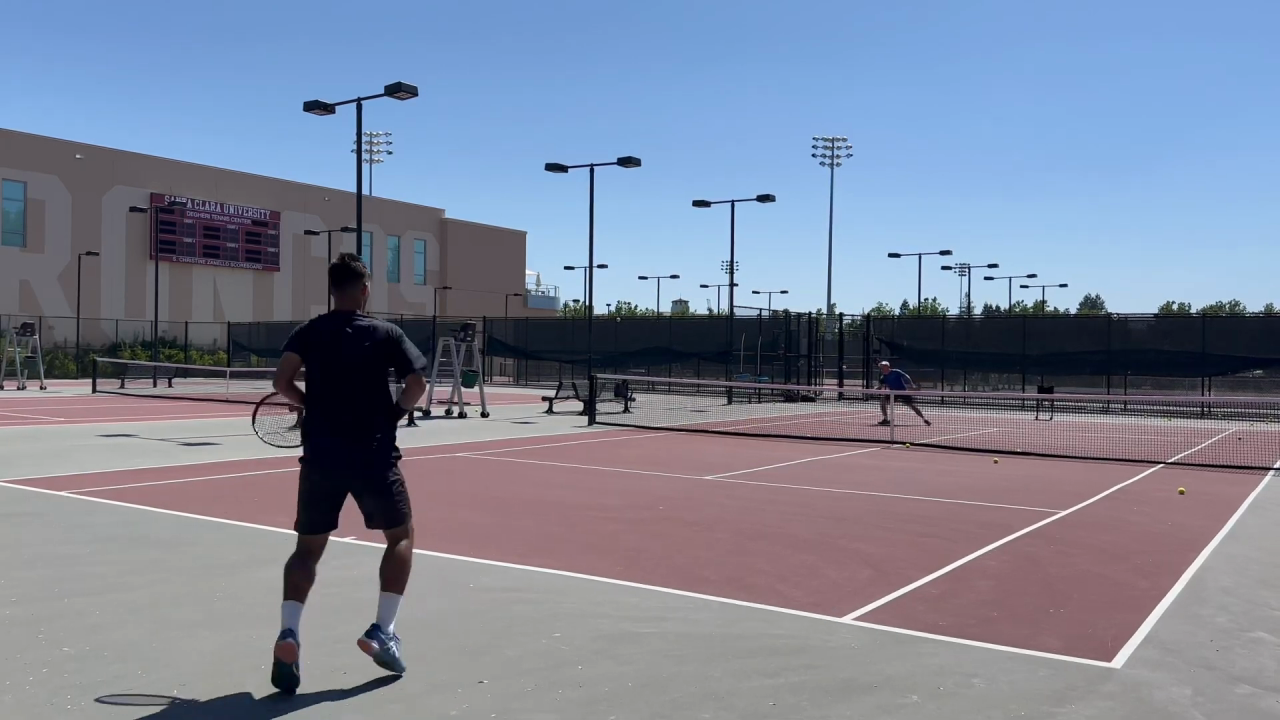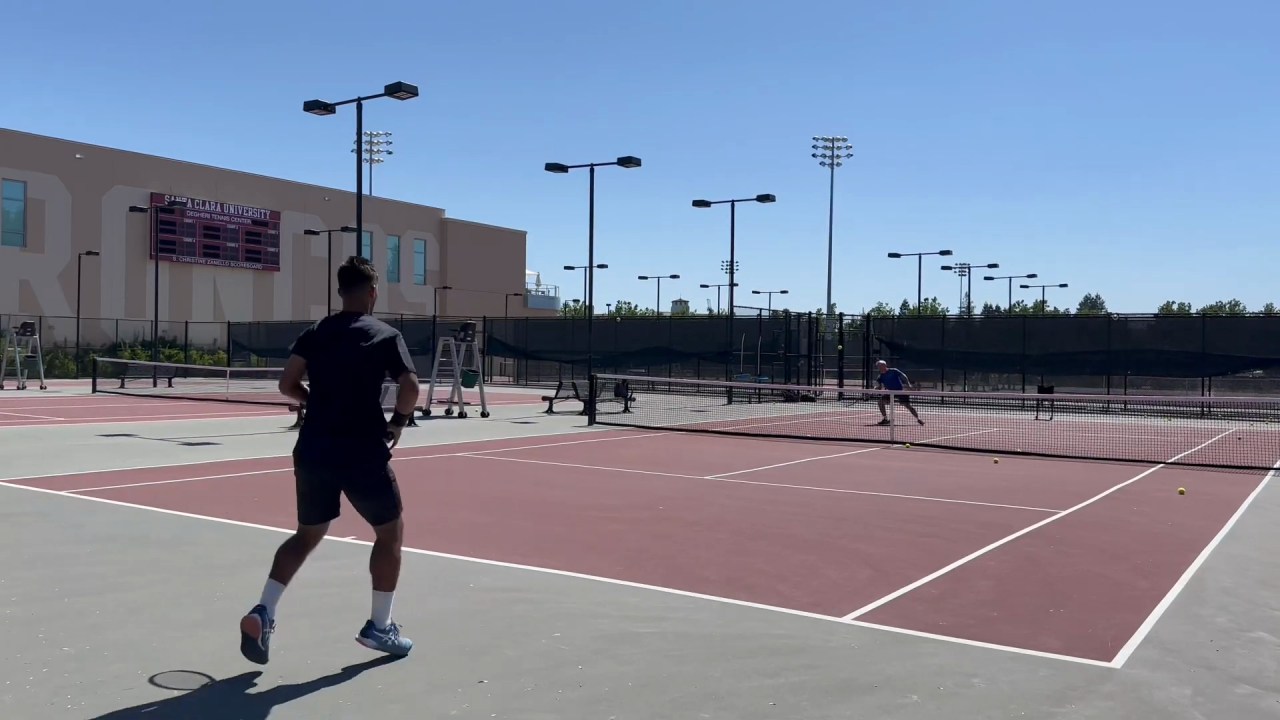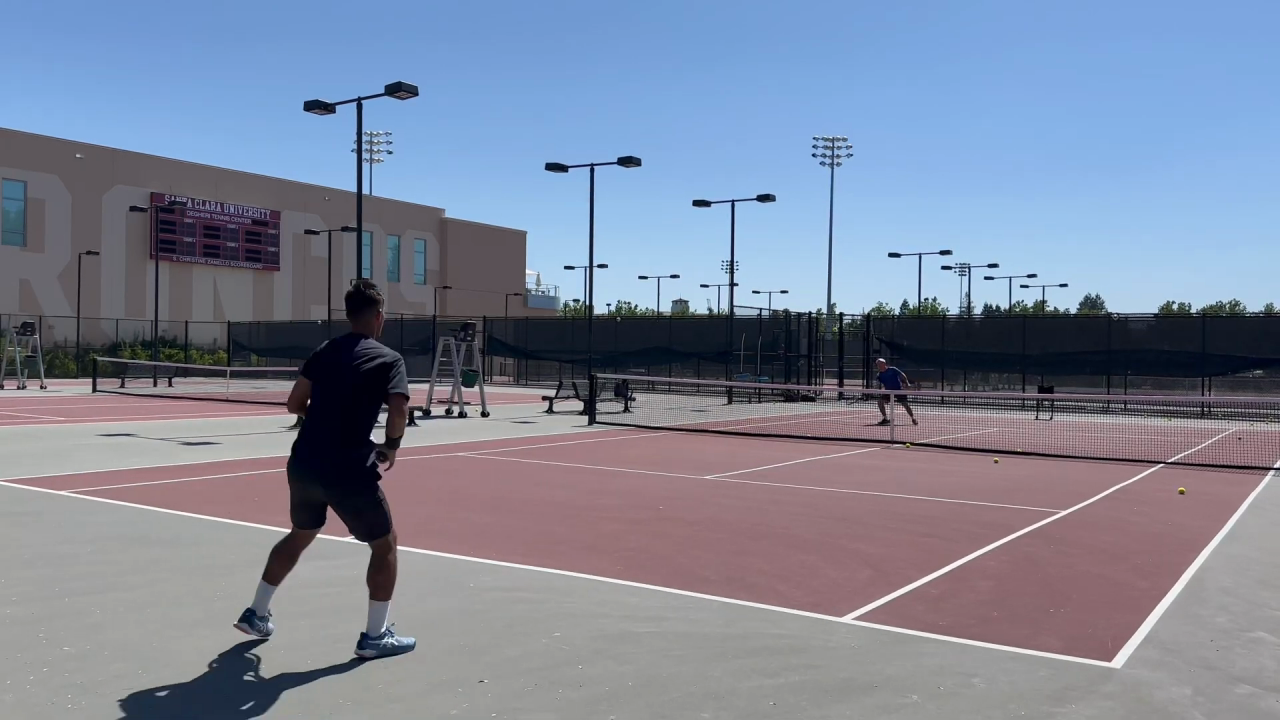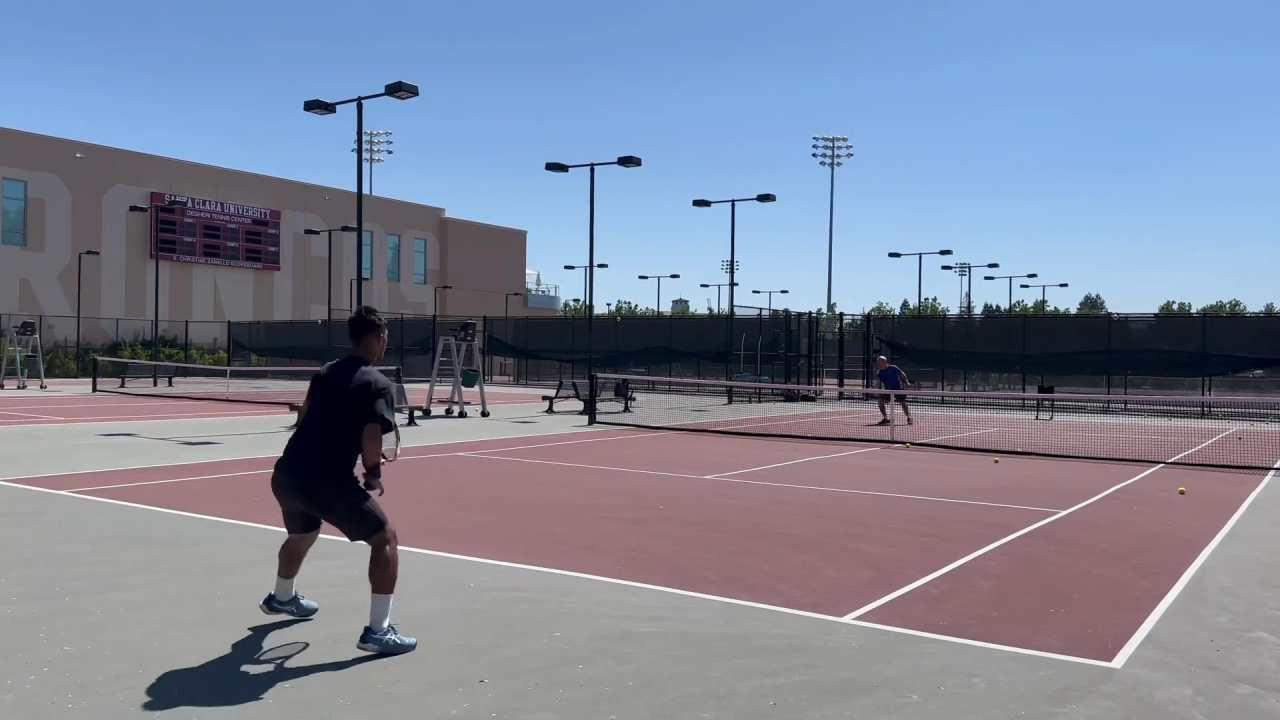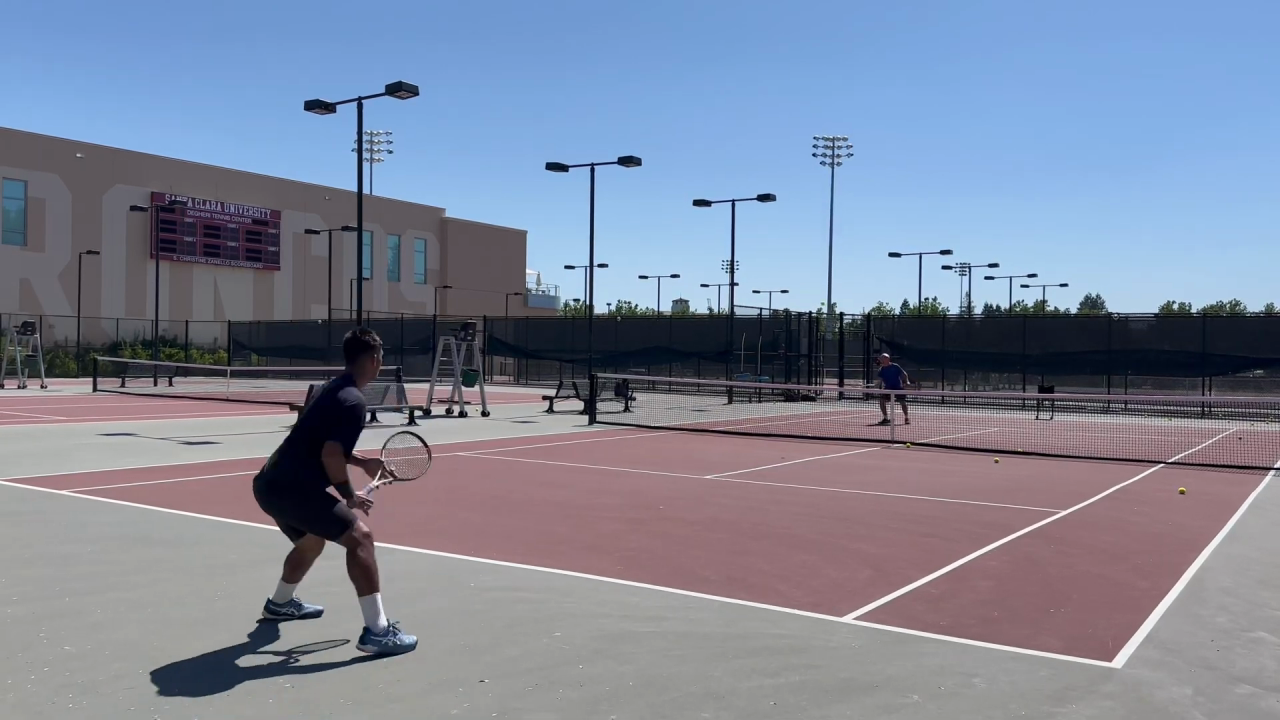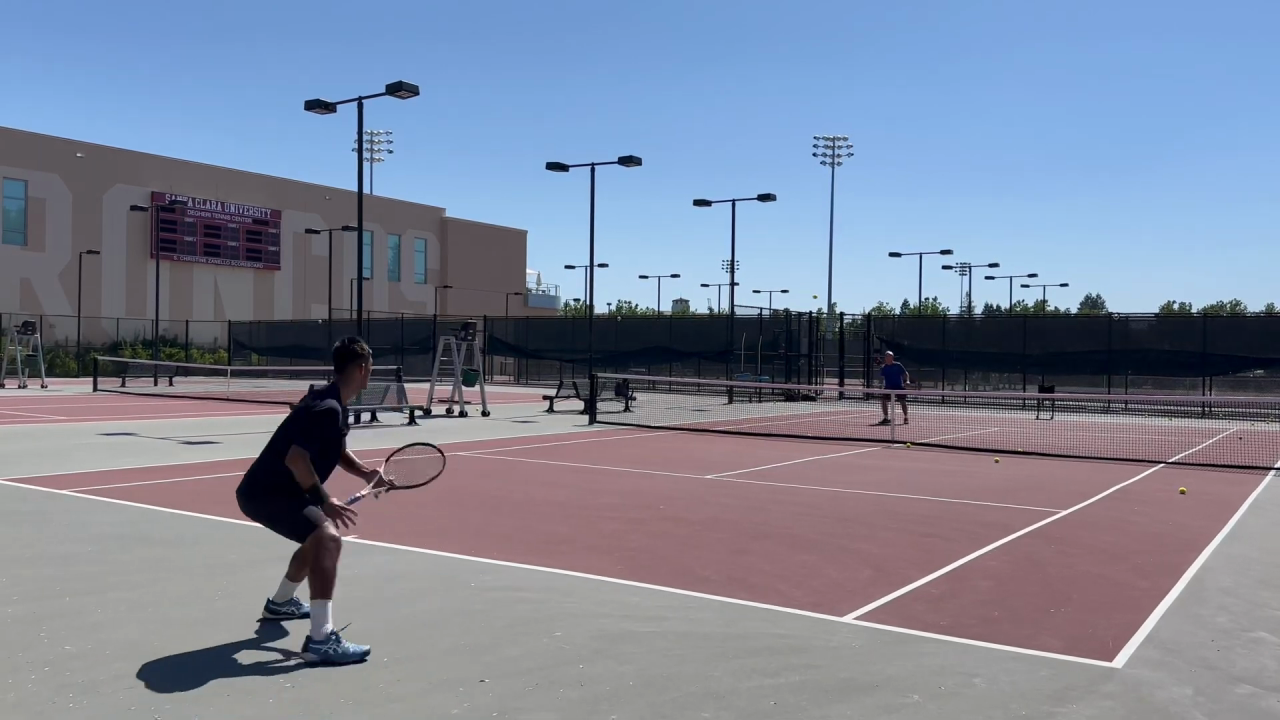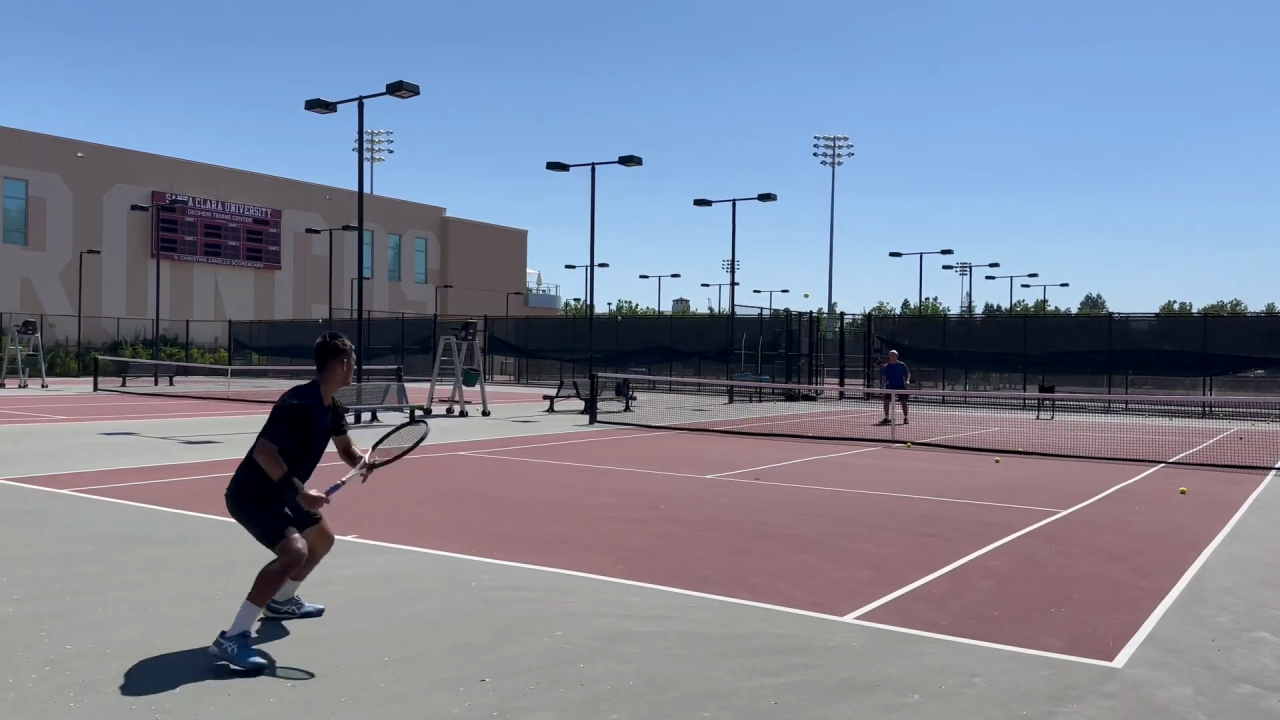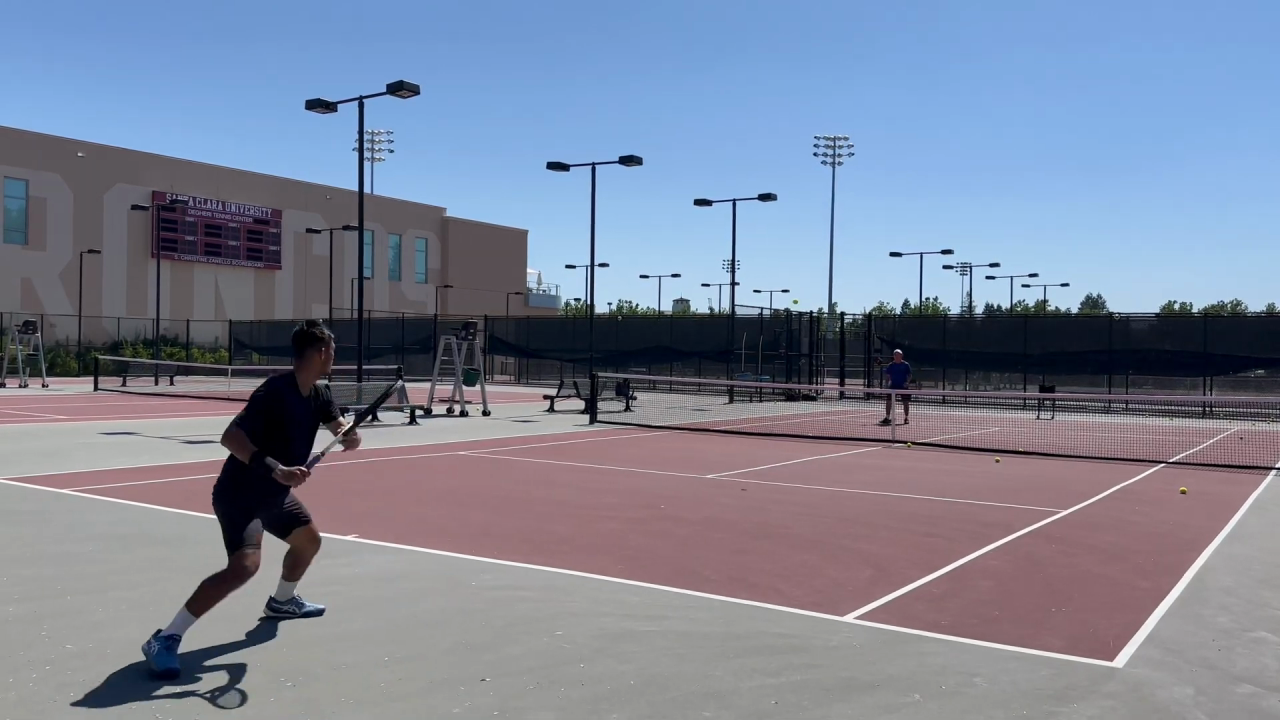
dt=0.1s
person 1, frame 1
left shoulder: (308, 333)
right shoulder: (387, 333)
left elbow: (282, 379)
right elbow: (417, 382)
left wrist: (311, 405)
right wrist: (392, 417)
left hip: (321, 457)
right hip: (375, 457)
left knee: (308, 549)
right knee: (401, 537)
left ankle: (289, 638)
right ankle: (381, 632)
person 1, frame 2
left shoulder: (315, 333)
right shoulder: (386, 335)
left elbow: (288, 385)
right elbow: (410, 386)
right wrist: (397, 423)
left hip: (312, 452)
right hip: (363, 453)
left knee: (307, 536)
right knee: (390, 532)
left ankle: (261, 615)
right ankle: (380, 627)
person 1, frame 3
left shoulder: (323, 353)
right shoulder: (389, 359)
left elbow: (295, 404)
right elbow: (398, 410)
right wrist: (391, 446)
left hip: (303, 465)
right hip: (350, 470)
left knee: (299, 536)
right knee: (385, 545)
left ankle: (257, 614)
right ankle: (375, 634)
person 1, frame 4
left shoulder: (329, 373)
right shoulder: (376, 385)
right elbow: (372, 442)
right wrist: (374, 477)
left hip: (286, 475)
right hip: (323, 479)
left knee: (303, 534)
right knee: (384, 539)
left ankle: (280, 597)
right ankle: (379, 630)
person 1, frame 5
left shoulder: (332, 390)
right shoulder: (352, 402)
right elbow: (330, 455)
left wrist: (361, 460)
right wrist: (347, 493)
left hip: (271, 484)
right hip: (296, 487)
left knee: (313, 540)
right knee: (359, 537)
left ankle: (281, 602)
right ankle: (377, 630)
person 1, frame 6
left shoulder: (335, 406)
right shoulder: (326, 409)
left elbow: (339, 454)
right elbow: (295, 458)
left wrist: (368, 473)
right wrist: (325, 503)
left hip: (279, 490)
right hip: (263, 491)
left knee: (323, 541)
right knee: (326, 539)
left ankle: (281, 601)
right ankle: (321, 638)
person 1, frame 7
left shoulder: (331, 407)
right shoulder: (298, 404)
left elbow: (345, 447)
right elbow: (263, 452)
left wrist: (362, 461)
right wrist: (298, 491)
left hip: (273, 493)
right hip: (252, 496)
left knee: (322, 538)
right knee: (294, 550)
left ankle: (284, 599)
right ankle: (234, 638)
person 1, frame 8
left shoulder: (319, 394)
right shoulder: (272, 393)
left elbow: (339, 425)
right elbow: (230, 438)
left wrist: (349, 436)
right wrist: (274, 469)
left hip: (275, 494)
right hip: (238, 495)
left knee: (308, 540)
right knee: (245, 565)
left ankle: (283, 600)
right ankle: (164, 639)
